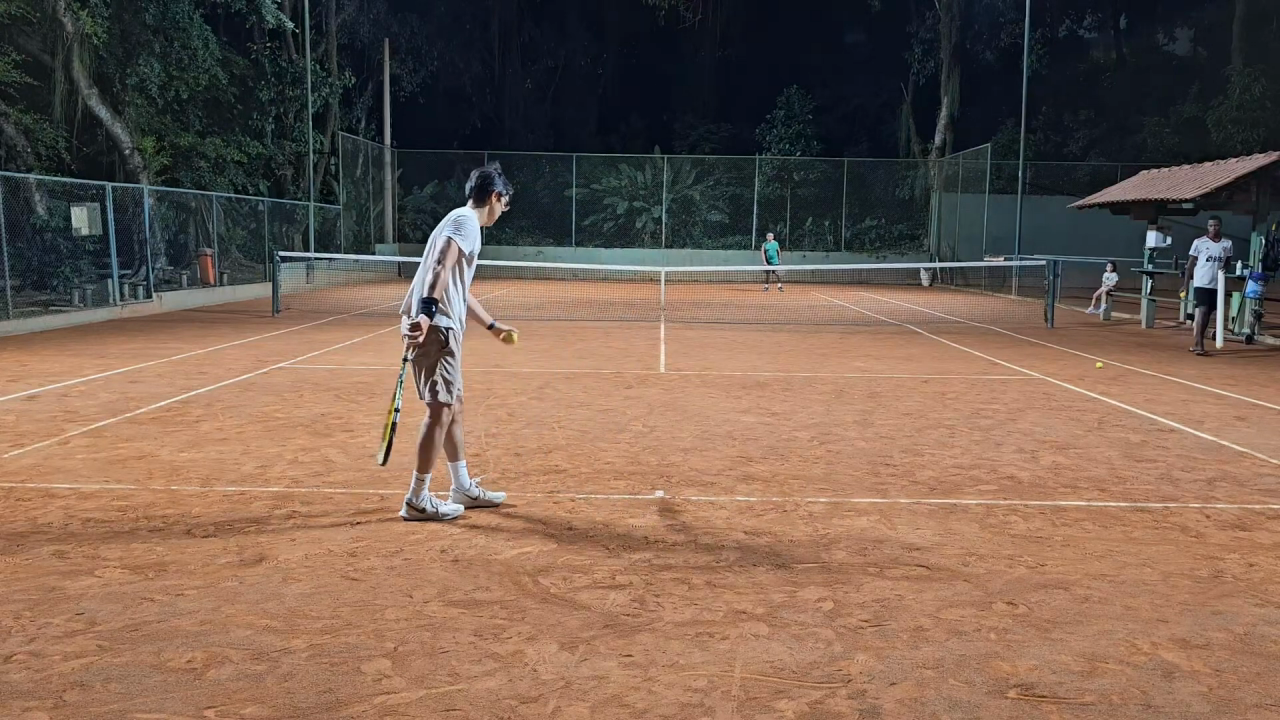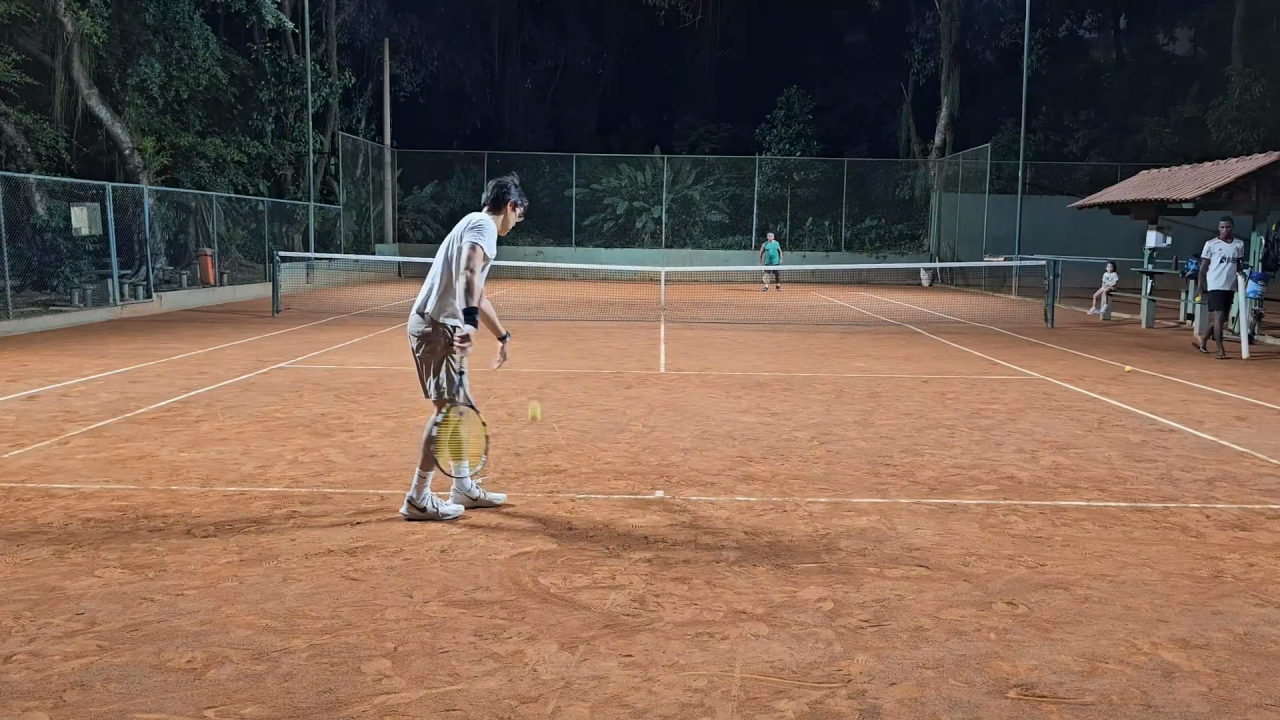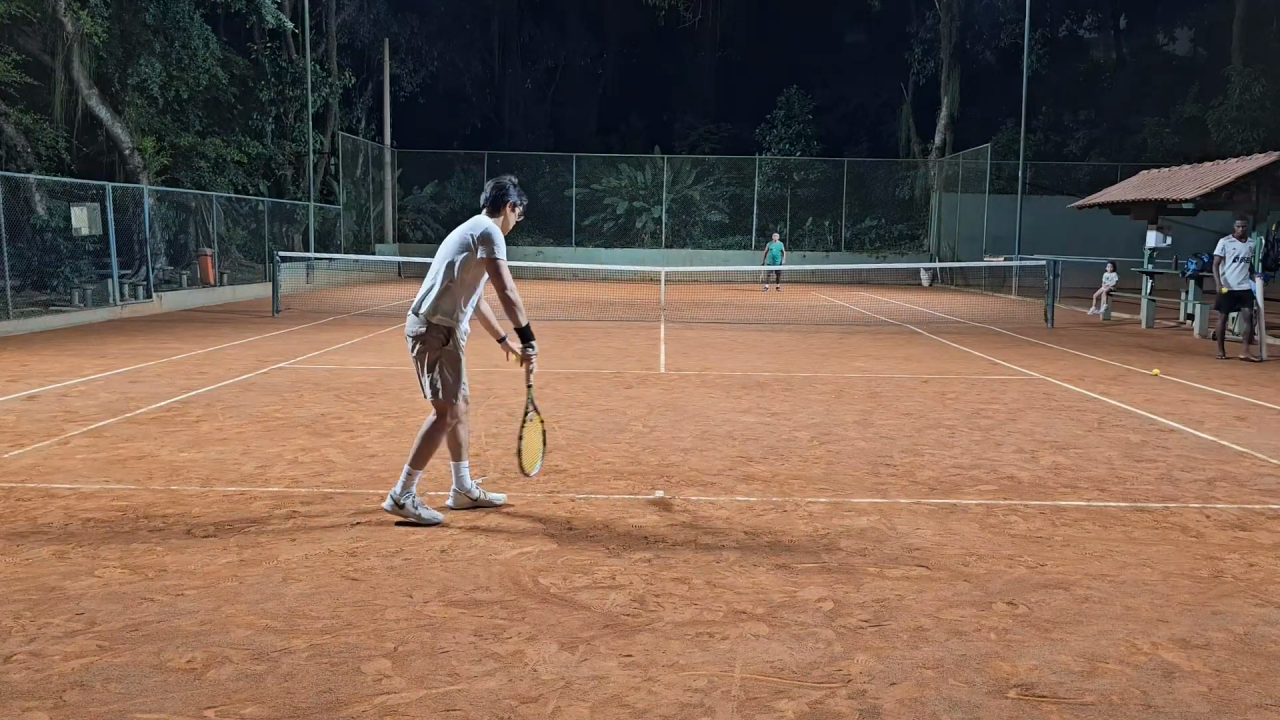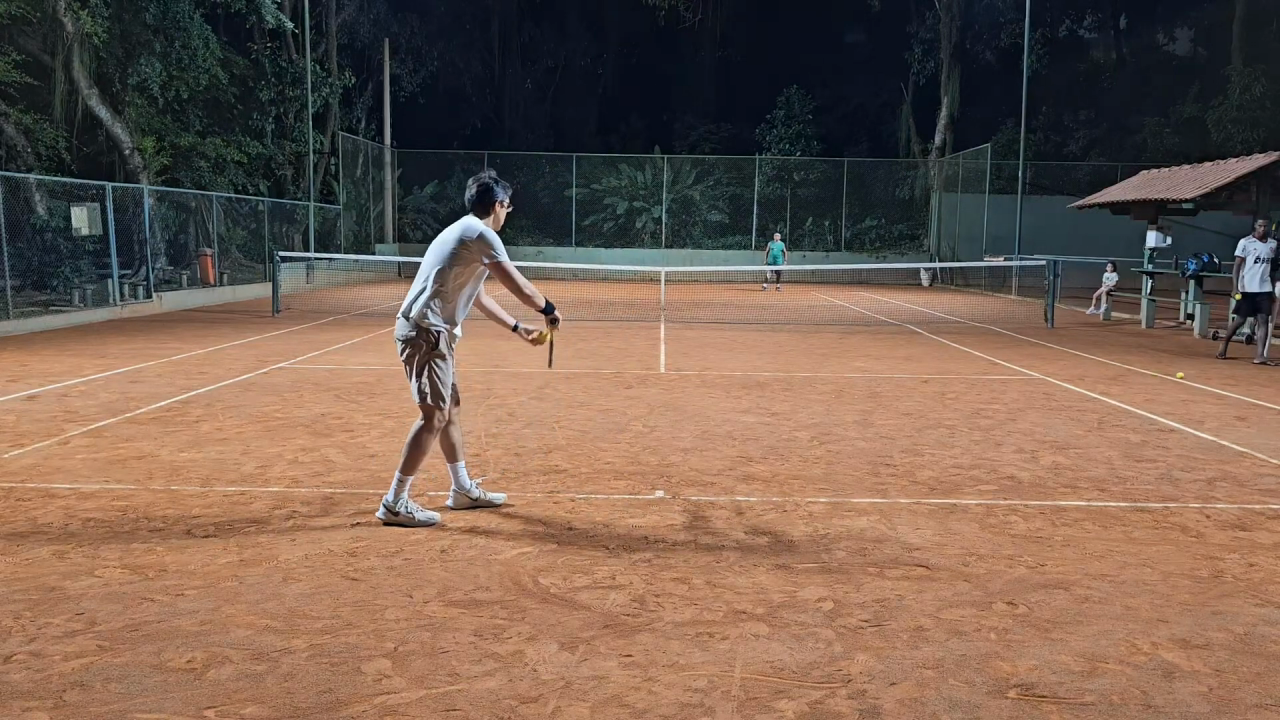
dt=0.3s
person 1, frame 1
left shoulder: (461, 223)
right shoulder: (465, 219)
left elbow: (459, 291)
right elbow: (439, 267)
left wrist: (492, 325)
right wrist: (426, 311)
left hip: (440, 326)
right hip: (434, 327)
left knee: (453, 406)
right knee: (440, 411)
left ankle: (463, 488)
right ankle: (417, 500)
person 1, frame 2
left shoulder: (474, 225)
right shoulder: (483, 224)
left elbow: (477, 297)
right elbow: (470, 272)
left wrist: (502, 336)
right wrist: (468, 321)
left hip: (436, 325)
right hip: (439, 327)
right knee: (449, 408)
left ankle: (464, 488)
right ankle: (419, 498)
person 1, frame 3
left shoulder: (473, 230)
right shoulder: (488, 231)
left elbow: (477, 298)
right elbow: (506, 290)
left wrist: (504, 340)
right wrist: (528, 339)
left hip: (439, 328)
right hip: (437, 328)
left knee: (458, 407)
right knee: (445, 411)
left ankle: (463, 489)
right ankle: (402, 495)
person 1, frame 4
left shoulder: (464, 231)
right shoulder: (480, 234)
left elbow: (478, 296)
right elbow: (520, 287)
left wrist: (517, 328)
right wrist: (550, 311)
left hip: (431, 330)
right hip: (427, 331)
left knee: (451, 410)
right knee: (434, 415)
left ankle: (463, 489)
right ankle: (395, 502)
